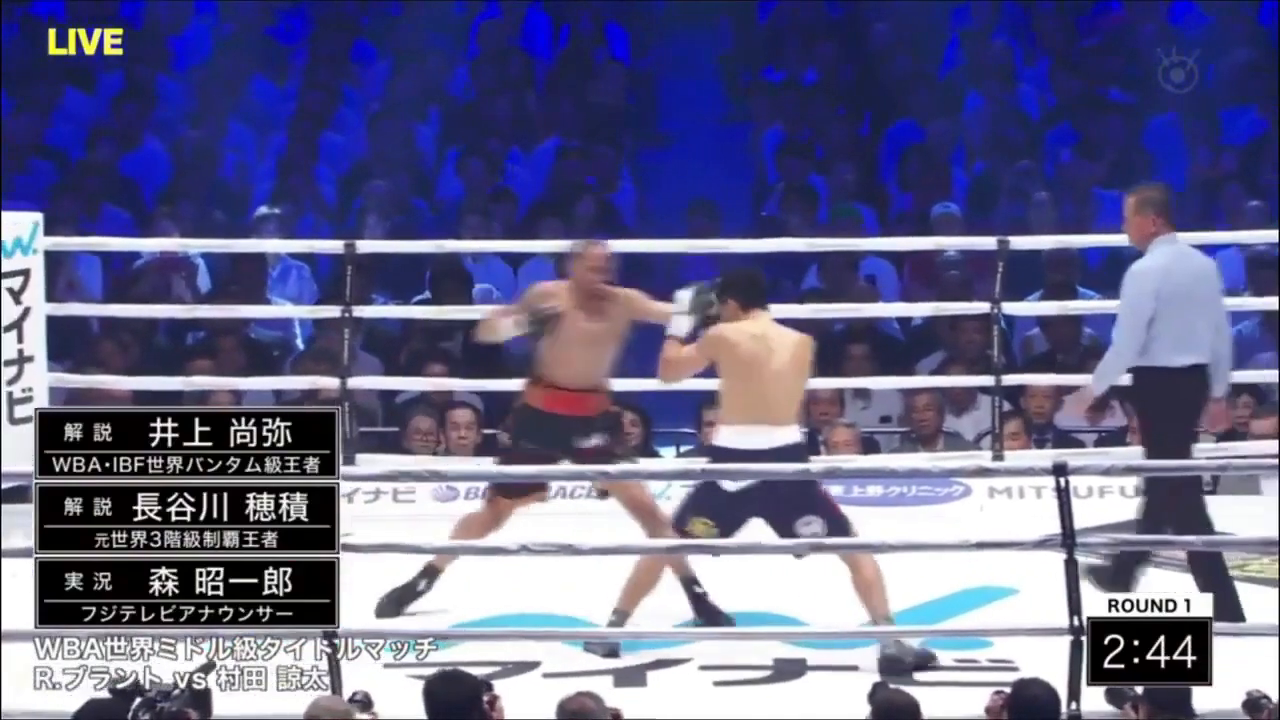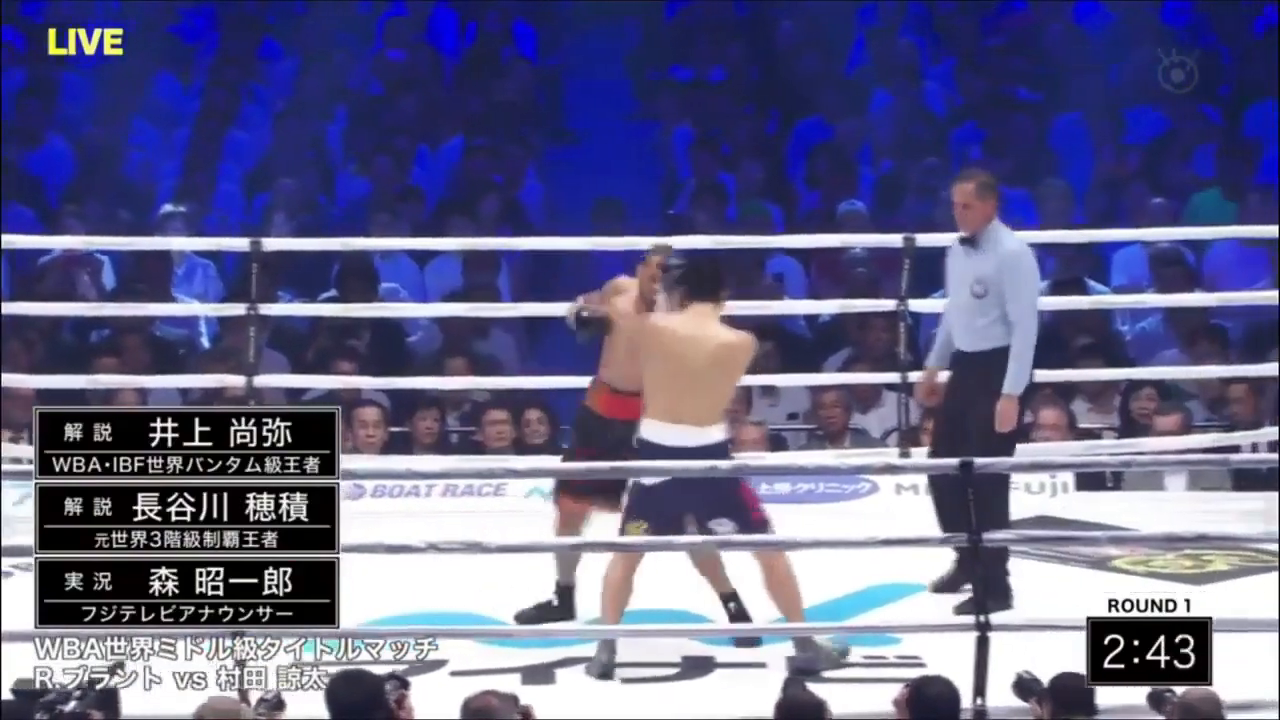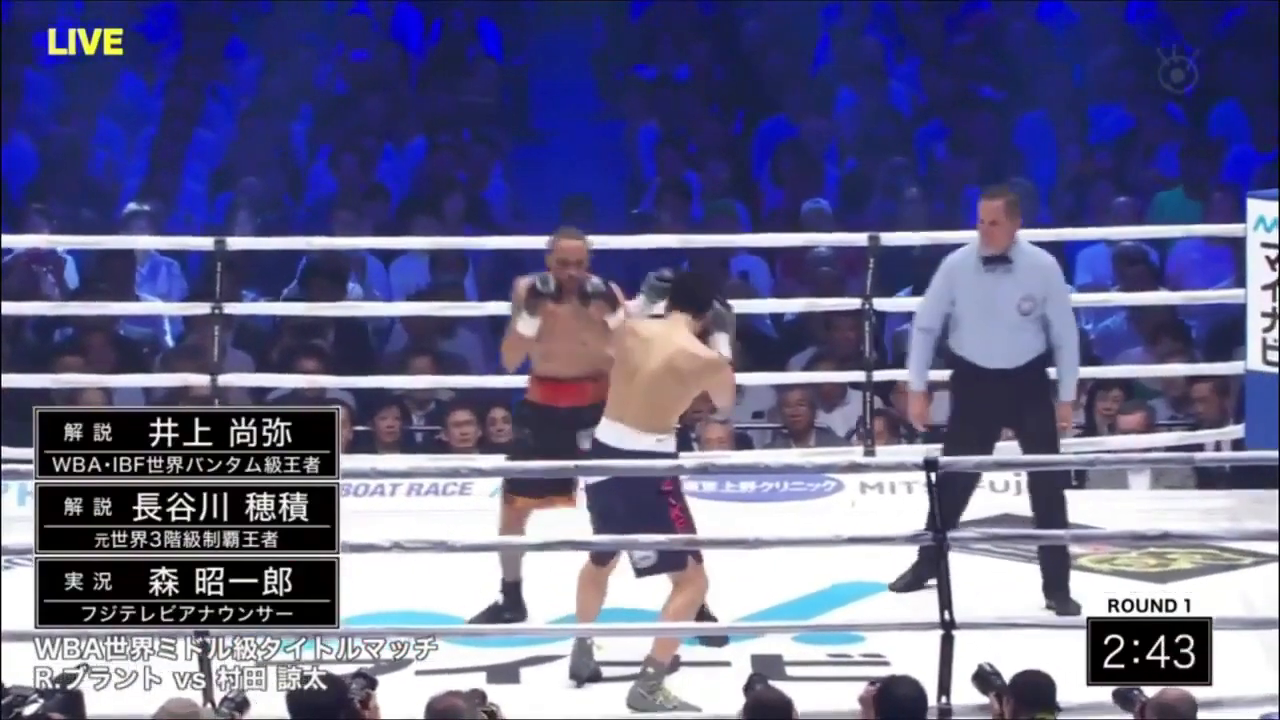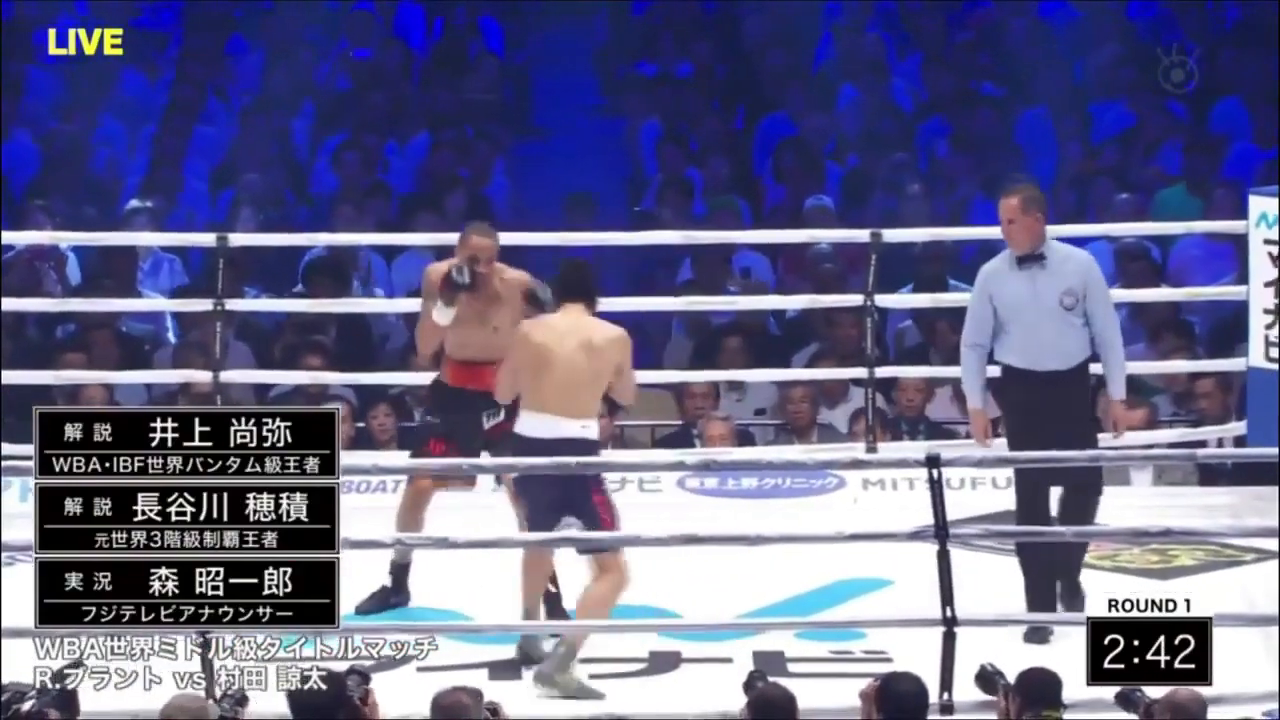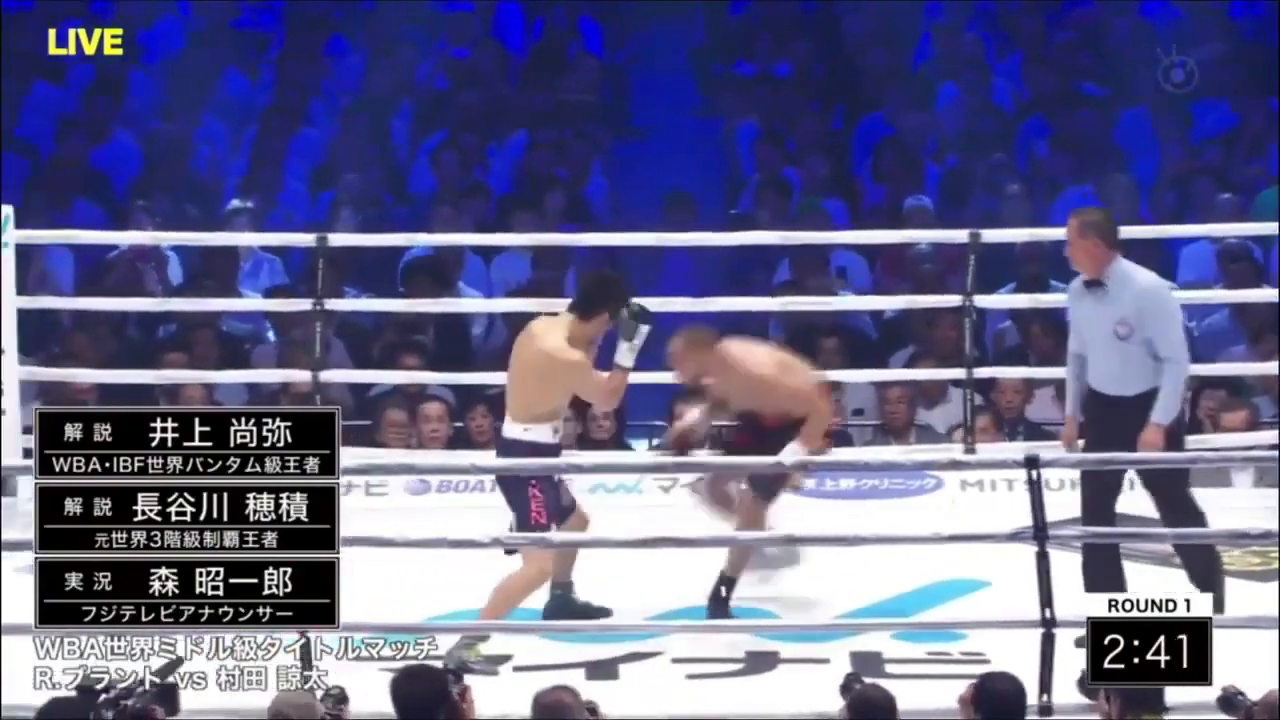
dt=0.7s
person 1, frame 1
left shoulder: (1145, 271)
right shoulder: (1204, 264)
left elbow: (1127, 342)
right elbow: (1221, 334)
left wrist: (1093, 390)
right wrist: (1218, 394)
left hip: (1159, 386)
right hip: (1195, 382)
left knee: (1179, 492)
right knee: (1166, 485)
left ankle: (1223, 600)
right ankle: (1122, 570)
person 1, frame 2
left shoulder: (1012, 255)
right shoulder: (958, 251)
left elbow: (1026, 328)
left wrist: (1011, 395)
right wrist: (933, 366)
left hip: (997, 371)
right hip: (965, 369)
left knee: (988, 479)
right knee: (944, 469)
left ankle: (994, 587)
right ankle: (970, 561)
person 1, frame 3
left shoulder: (1043, 267)
right shoulder: (956, 265)
left elbow: (1064, 333)
right elbow: (925, 326)
left wrist: (1066, 397)
right wrist: (917, 388)
left hip: (1028, 382)
right hip: (974, 381)
left knee: (1048, 482)
right knee: (954, 477)
left ankle: (1056, 587)
right ankle: (928, 562)
person 1, frame 4
left shoulder: (1080, 264)
right shoulder: (992, 275)
left elbow: (1108, 332)
right elbow: (973, 344)
left wrist: (1117, 395)
right wrist: (976, 405)
left hip: (1074, 386)
right hip: (1021, 390)
left knee: (1085, 485)
right knee: (1031, 497)
left ankle: (1066, 573)
right ankle: (1041, 606)
person 1, frame 5
left shoulder: (1148, 289)
right shoulder: (1077, 292)
left elbow: (1176, 360)
left wrist: (1158, 424)
right wrist: (1072, 413)
left hip: (1151, 410)
right hip: (1103, 409)
left knee: (1176, 508)
right knee: (1094, 511)
left ankle: (1209, 593)
person 2, frame 1
left shoulder: (723, 336)
right shoulder: (802, 342)
left elbow: (668, 372)
left wrist: (682, 321)
left hip: (733, 461)
right hip: (787, 459)
right knee: (853, 550)
left ankle: (613, 629)
right ankle: (891, 642)
person 2, frame 2
left shoulder: (650, 326)
right shoulder: (738, 342)
left wrist: (674, 286)
left hip: (653, 455)
right hip: (705, 459)
left knee: (627, 552)
right knee: (769, 550)
left ankle: (605, 651)
right ankle: (806, 646)
person 2, frame 3
left shoulder: (632, 330)
right shoulder: (703, 358)
right elbow: (725, 400)
right wrist: (722, 338)
left hip: (603, 459)
right hip: (647, 470)
left knee: (601, 560)
right knee: (692, 580)
left ankle: (582, 654)
right ankle: (648, 685)
person 2, frame 4
left shoulder: (530, 331)
right shoulder: (614, 337)
left elbow: (502, 393)
right elbow: (626, 397)
left hip: (527, 448)
right hip: (573, 455)
left knee: (540, 540)
right knee: (612, 571)
left ankle: (530, 635)
right ankle: (559, 663)
person 2, frame 5
left shoulder: (539, 327)
right shoulder: (568, 358)
right elbow: (606, 399)
left wrist: (600, 344)
right wrist: (628, 346)
left hip: (530, 446)
right hip: (527, 456)
left knee: (575, 522)
right knee: (540, 564)
left ankle: (562, 598)
right ankle: (467, 645)
person 3, frame 1
left shoulder: (624, 302)
right shoulder: (548, 295)
left elbow: (676, 316)
right elbow: (485, 334)
right wrist: (518, 321)
left hip: (592, 415)
right hip: (540, 412)
left knee: (641, 502)
right knee: (495, 511)
left ankle: (695, 592)
right ankle: (423, 581)
person 3, frame 2
right shoulder: (620, 289)
right elbow: (585, 307)
right wrist: (582, 314)
right hip: (601, 414)
right knee: (570, 511)
left ankle: (734, 607)
right ankle: (563, 600)
person 3, frame 3
left shoulder: (607, 293)
right shoulder: (529, 289)
right elbow: (510, 362)
left wrist: (612, 311)
right wrist: (530, 312)
left hip: (597, 408)
right hip: (543, 409)
right knee: (513, 509)
right ankle: (511, 599)
person 3, frame 4
left shoulder: (519, 284)
right shoulder: (437, 276)
right elbow: (425, 348)
left wrist: (541, 310)
right wrist: (447, 301)
right hip: (455, 390)
right knee: (417, 488)
left ankle: (549, 589)
right ankle: (397, 583)
person 3, frame 5
left shoulder: (753, 371)
right shoulder: (716, 359)
left elbow: (821, 409)
right elbow: (720, 397)
left wrist: (792, 455)
right wrist: (694, 421)
left hip: (800, 418)
right hip: (765, 413)
left knee: (752, 505)
right knee: (715, 488)
left ankle: (723, 591)
